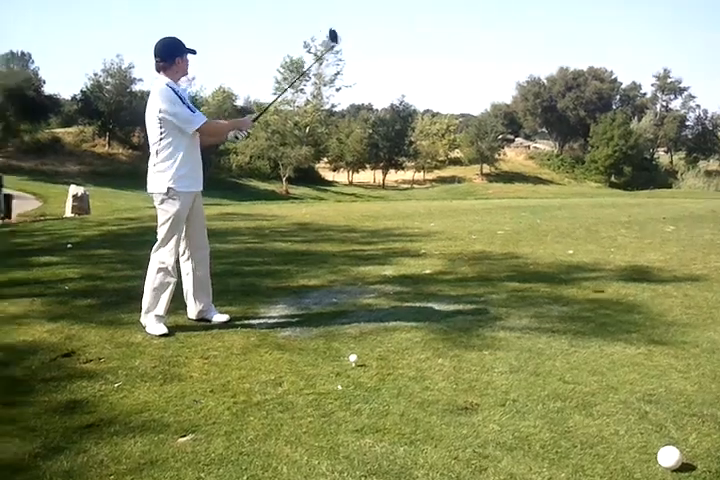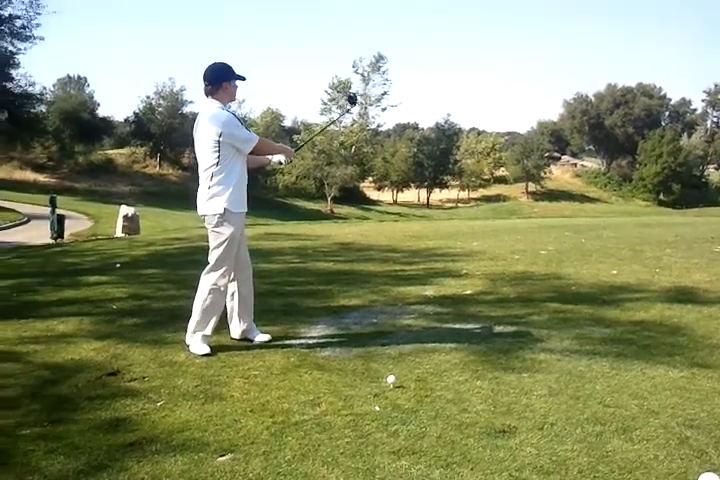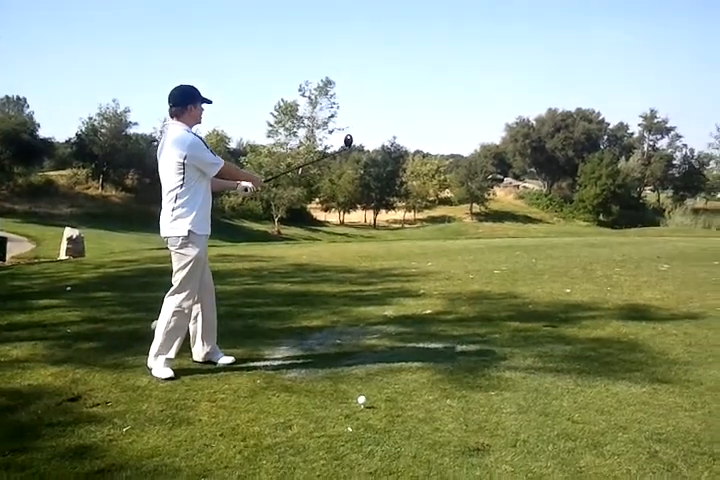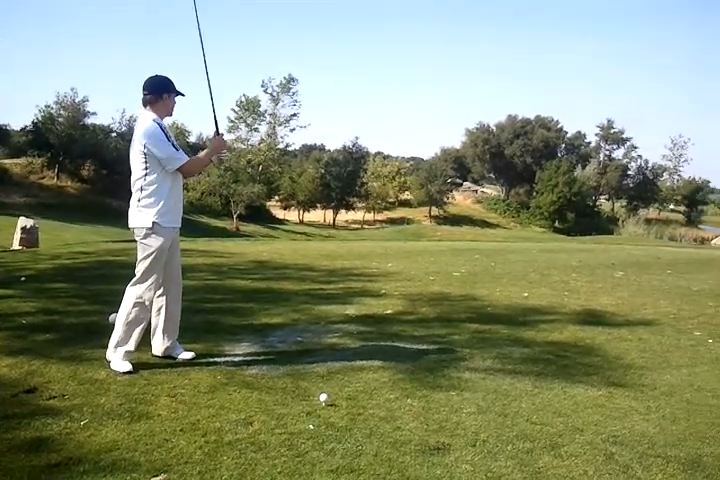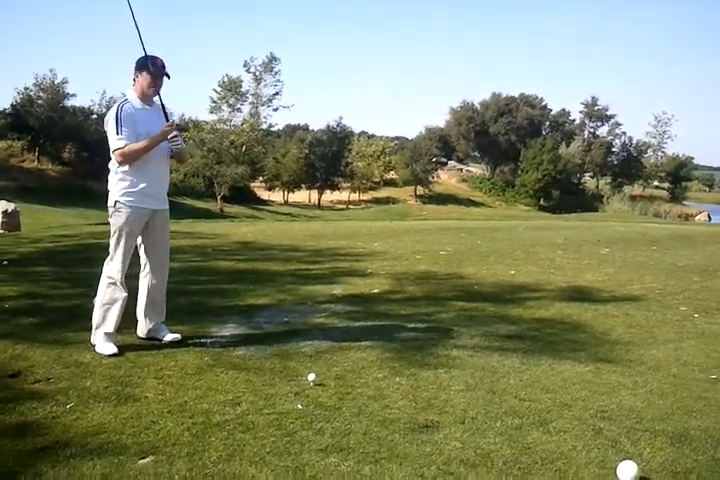
dt=0.7s
person 1, frame 1
left shoulder: (173, 93)
right shoulder: (166, 94)
left elbow: (197, 136)
right elbow: (206, 127)
left wrist: (228, 133)
right wrist: (238, 123)
left hip: (189, 185)
right hip: (172, 186)
left knee: (197, 247)
right knee: (167, 251)
left ankle: (201, 306)
right ankle: (152, 315)
person 1, frame 2
left shoulder: (208, 116)
right shoulder: (222, 117)
right elbow: (258, 144)
left wrist: (271, 159)
right wrist: (284, 150)
left hip: (229, 206)
right hip: (223, 207)
left knee: (240, 269)
right knee: (219, 272)
left ankle: (242, 326)
right ankle: (197, 334)
person 1, frame 3
left shoulder: (171, 138)
right shoulder: (187, 140)
left elbow: (204, 181)
right elbow: (223, 168)
left wrist: (237, 185)
right wrist: (251, 177)
left hip: (191, 228)
right hip: (186, 229)
left knee: (203, 291)
right knee: (183, 294)
left ankle: (205, 348)
right ankle: (159, 358)
person 1, frame 4
left shoulder: (152, 127)
right shoulder: (153, 129)
left elbow: (179, 170)
right elbow: (187, 168)
left wrist: (208, 156)
right wrist: (212, 149)
left hip: (165, 221)
right hip: (154, 221)
left knee: (170, 284)
right knee: (145, 286)
left ankle: (165, 343)
right ankle: (118, 350)
person 1, frame 5
left shoulder: (161, 114)
right shoulder: (122, 110)
right elbow: (122, 155)
left wrist: (175, 144)
right wrist: (156, 139)
left hip: (159, 202)
right hip: (128, 201)
left knee: (157, 266)
right knee: (117, 269)
left ankle: (151, 324)
right ankle: (102, 333)
